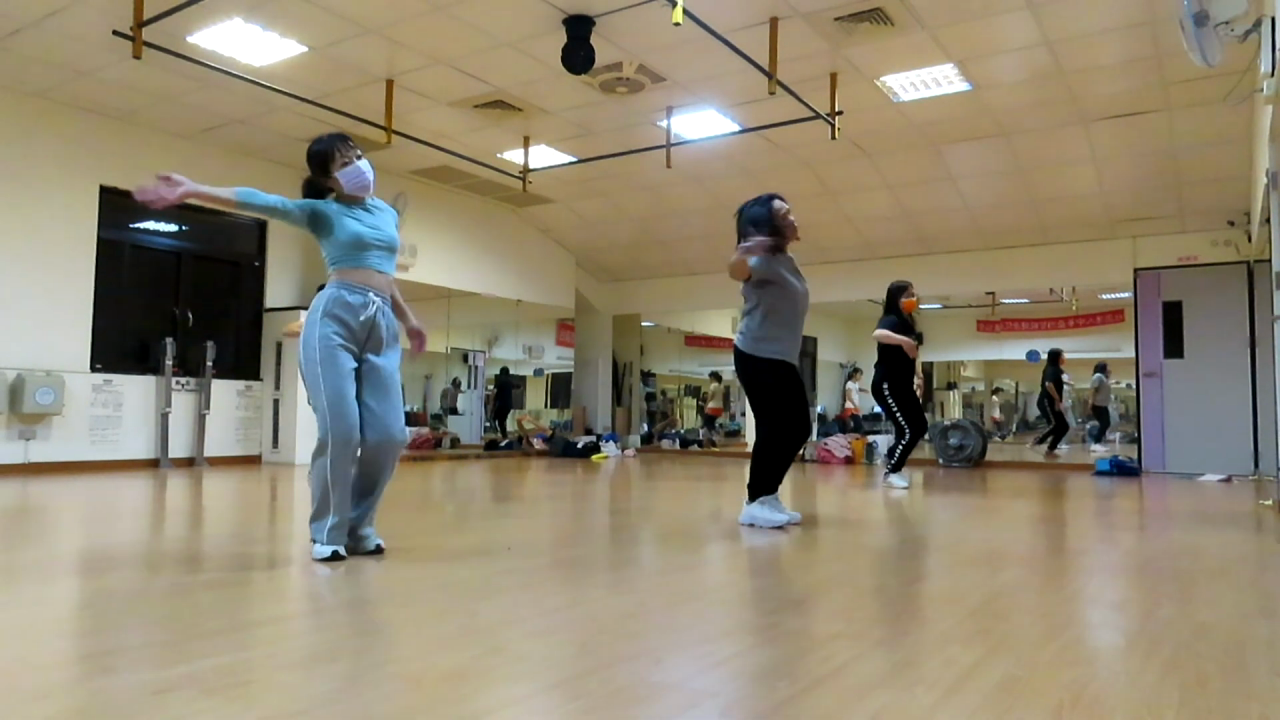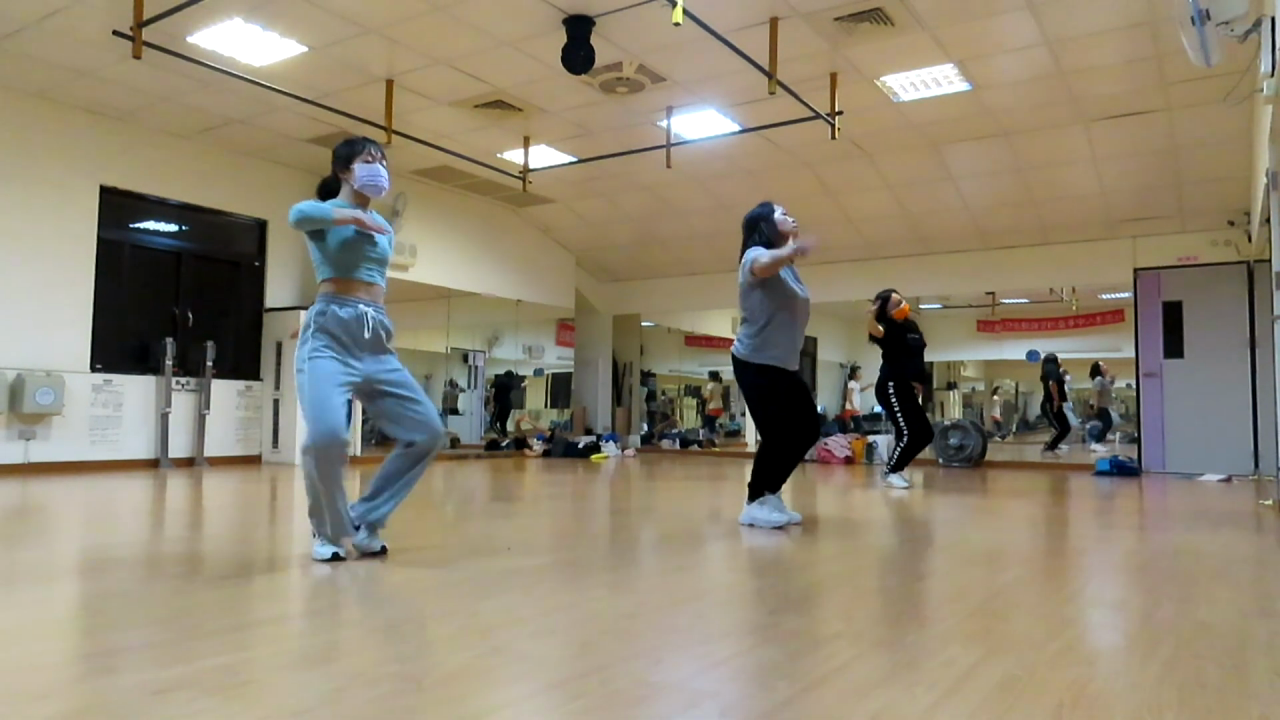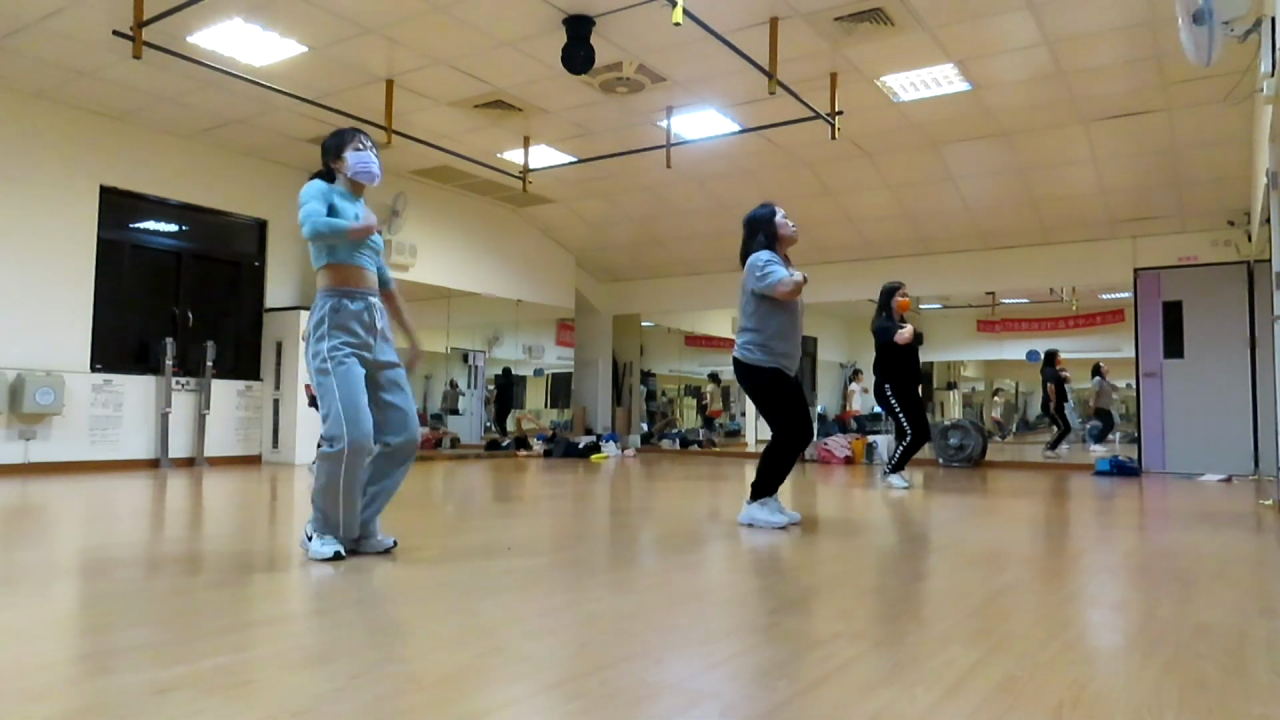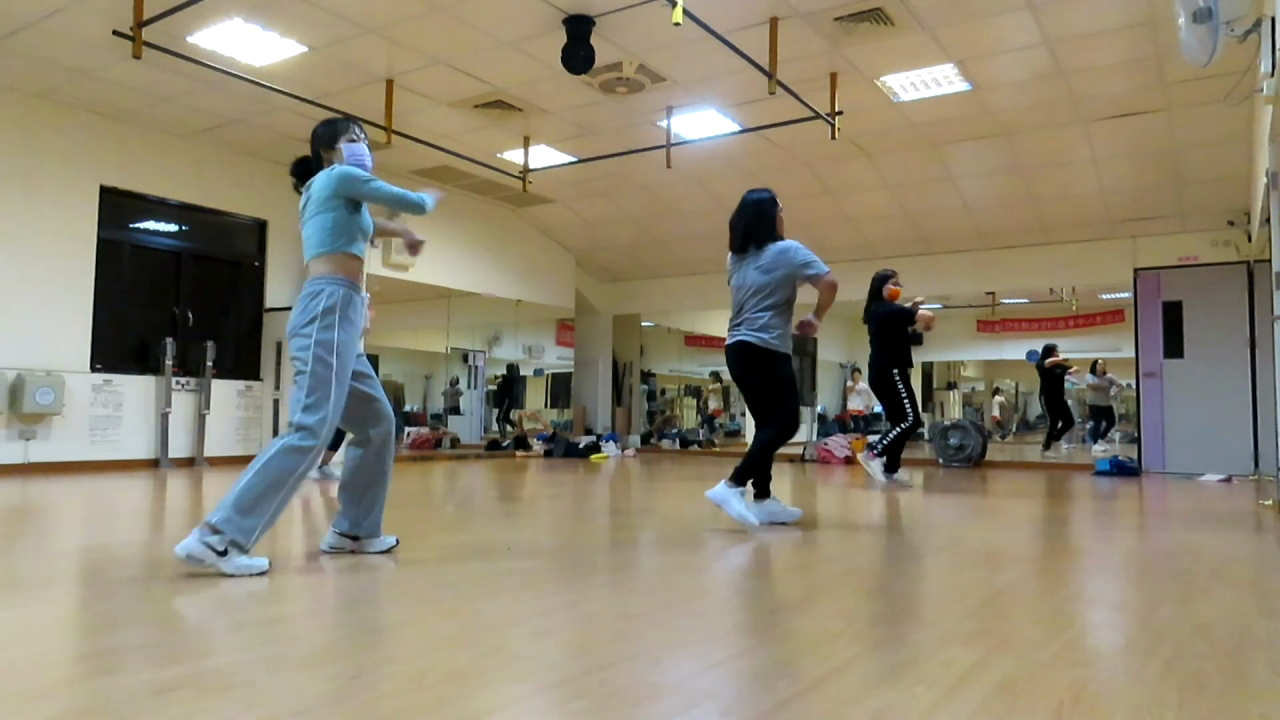
dt=0.4s
person 1, frame 1
left shoulder: (388, 214)
right shoulder: (322, 211)
right elbow: (261, 203)
left wrist: (408, 319)
right wrist: (193, 189)
left hip: (381, 327)
right hip: (334, 320)
left knee: (388, 437)
right knee: (341, 434)
left ankle: (358, 522)
right ankle: (327, 532)
person 1, frame 2
left shoulder: (382, 229)
right shoulder: (324, 212)
right elbow: (299, 214)
right wrist: (351, 216)
left hip: (375, 341)
right hip: (327, 335)
left knee: (427, 430)
right knee: (326, 437)
left ankle: (365, 516)
right ankle: (329, 531)
person 1, frame 3
left shoulder: (366, 214)
right shoulder: (318, 191)
right elbow: (313, 229)
left wrist: (410, 334)
right wrist: (361, 229)
left hip: (374, 326)
right hip: (334, 325)
left knee: (402, 433)
right knee: (351, 434)
left ankle: (357, 529)
right ankle: (324, 530)
person 1, frame 4
left shoulder: (318, 195)
right shoulder: (339, 177)
left elbow: (364, 231)
right elbow: (415, 204)
left wrist: (401, 234)
right wrist: (431, 197)
left hip: (334, 315)
right hip: (328, 312)
left knee: (377, 426)
right knee: (307, 431)
left ankle: (353, 530)
right ankle: (216, 537)
person 2, frame 1
left shoulder: (784, 259)
right shoulder: (762, 255)
right elbow: (740, 269)
right wrist: (743, 254)
left hip: (782, 359)
right hip: (756, 357)
left knee: (800, 429)
right knee: (774, 431)
left ankle: (768, 495)
right ankle: (754, 504)
person 2, frame 2
left shoulder: (786, 265)
right shoulder: (757, 256)
right elbow: (767, 265)
right wrist: (793, 249)
left hip: (786, 366)
right hip: (756, 362)
left knee: (808, 428)
right knee: (776, 433)
left ankle: (770, 495)
right ankle: (755, 503)
person 2, frame 3
left shoulder: (774, 263)
right shoulder: (763, 260)
right elbow: (788, 290)
right wrist: (800, 278)
left hip: (780, 367)
right hip: (759, 365)
left knee: (801, 432)
right knee: (790, 432)
left ankle: (767, 499)
right ankle: (755, 503)
person 2, frame 4
left shoulder: (736, 257)
right shoulder: (788, 251)
right elbow: (830, 286)
left wrist: (793, 322)
right wrist: (817, 317)
left hip: (738, 348)
right hip: (765, 351)
left knee: (772, 422)
right knee: (782, 423)
left ankle: (762, 500)
right ankle: (731, 486)
person 3, frame 1
left shoulder: (908, 323)
right shoulder: (892, 321)
right elbow: (877, 334)
left wrist: (918, 376)
right wrist: (903, 340)
left hip: (902, 385)
right hip: (887, 385)
left knee: (919, 426)
right knee: (908, 430)
left ankle: (891, 458)
right ankle: (890, 473)
person 3, frame 2
left shoulder: (912, 327)
right shoulder: (891, 329)
right elbow: (876, 331)
left wrist: (919, 382)
right wrist: (871, 318)
left hip: (907, 389)
right hip: (891, 387)
left knee: (925, 434)
right knee: (908, 433)
left ankle: (895, 468)
right ankle: (890, 473)
person 3, frame 3
left shoulder: (903, 325)
right shoulder: (884, 325)
right elbow: (903, 338)
right wrist: (909, 328)
left hip: (908, 387)
right hip: (890, 387)
left knee: (922, 432)
right knee: (910, 432)
left ankle: (896, 469)
right ankle: (890, 473)
person 3, frame 4
left shoulder: (875, 311)
right shoulder: (890, 309)
right elbow: (926, 317)
left wrist: (913, 306)
right wrist: (922, 314)
left hip: (880, 373)
right hip: (891, 371)
left knee: (899, 421)
right knee: (911, 420)
left ankle: (890, 471)
right ankle: (873, 454)
